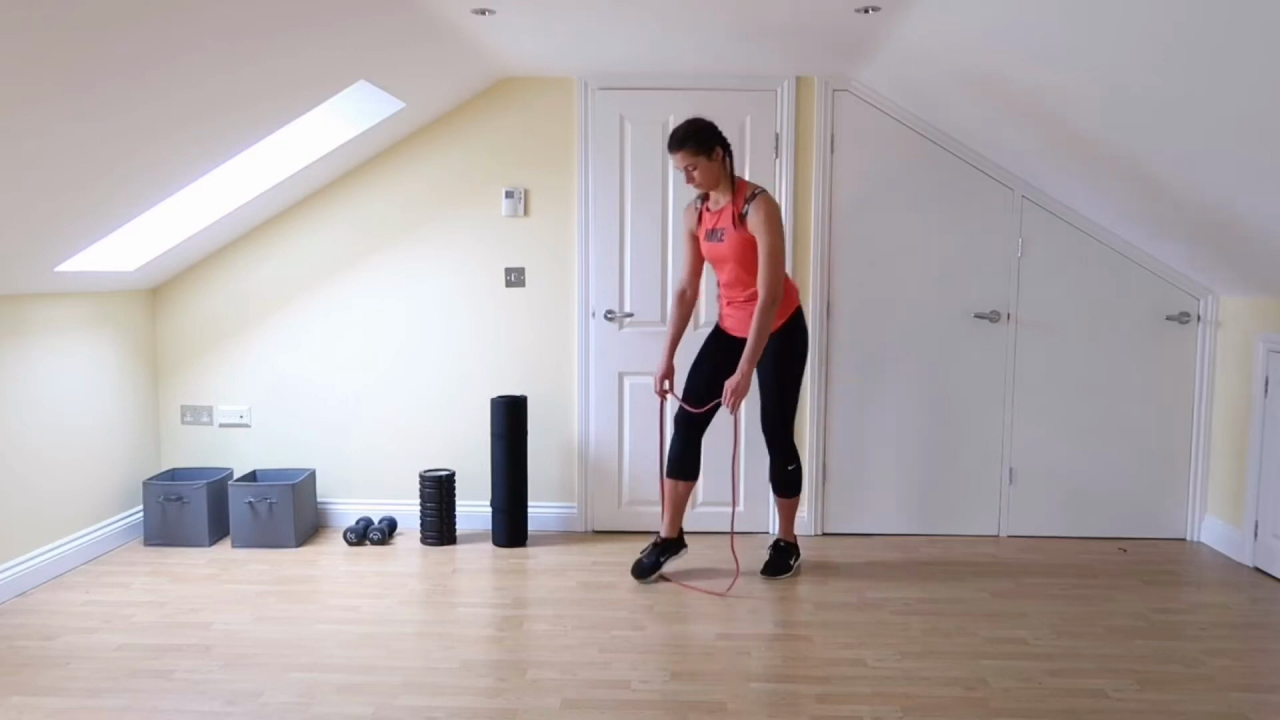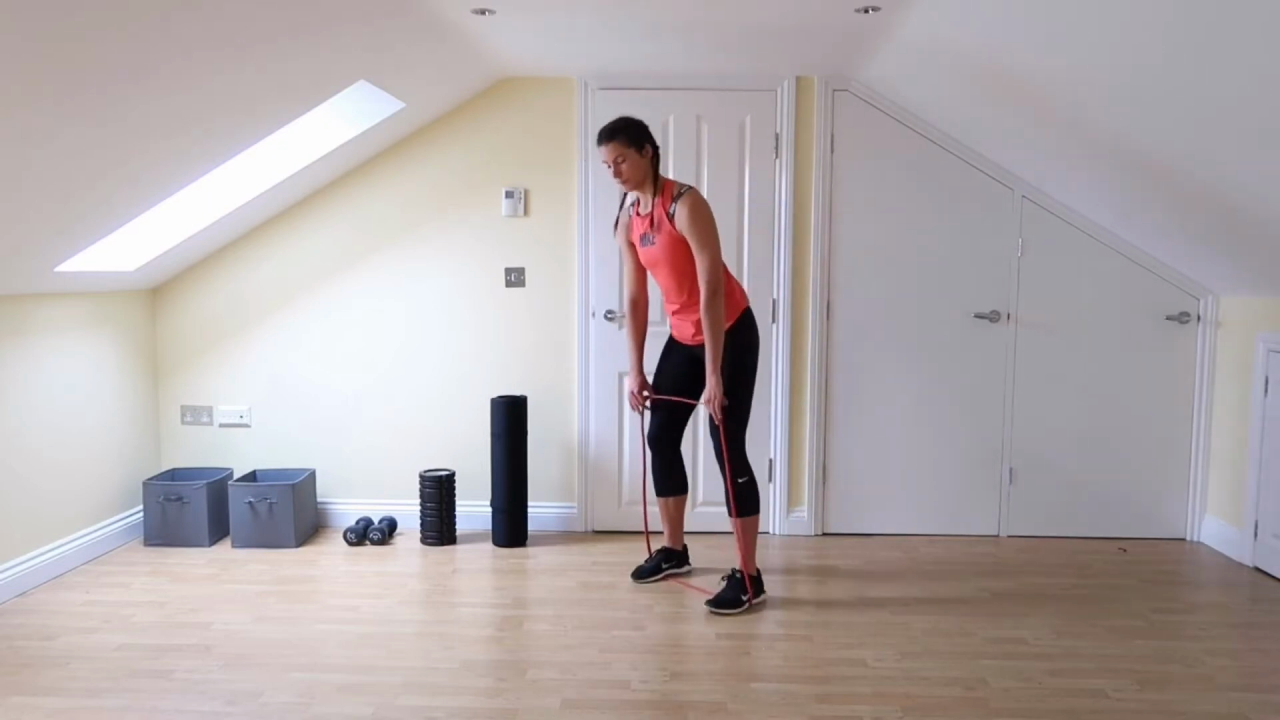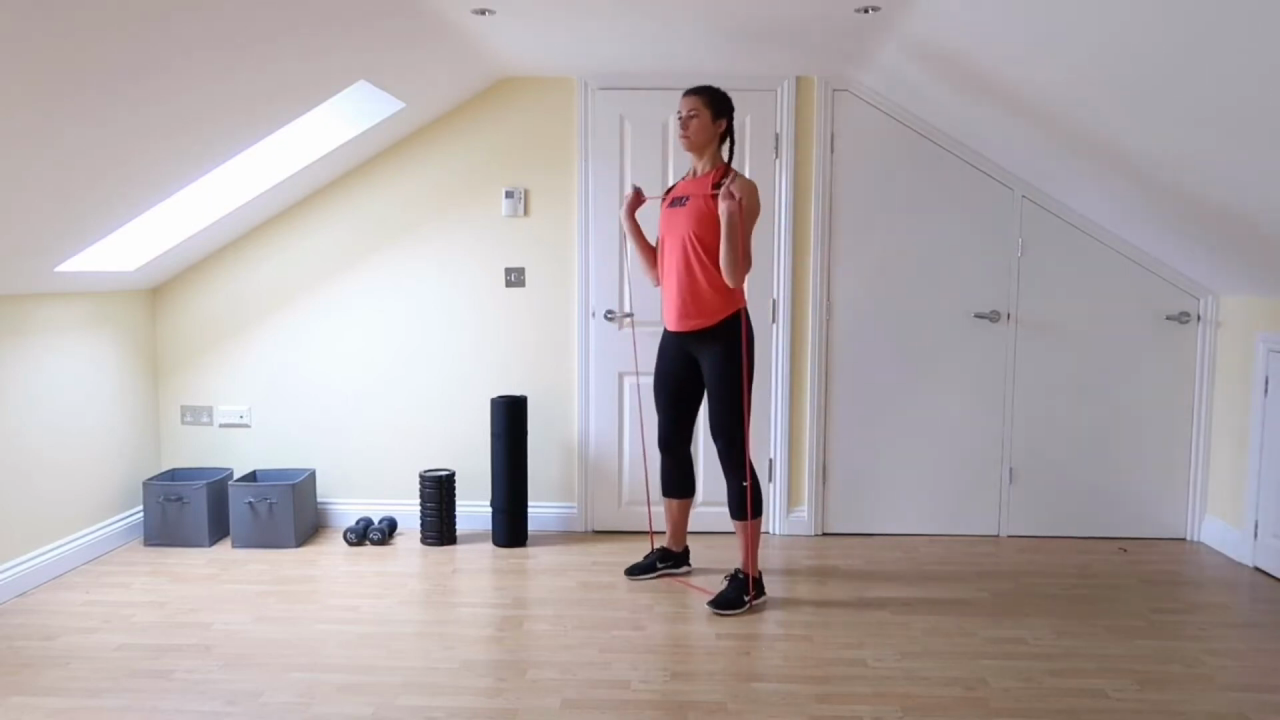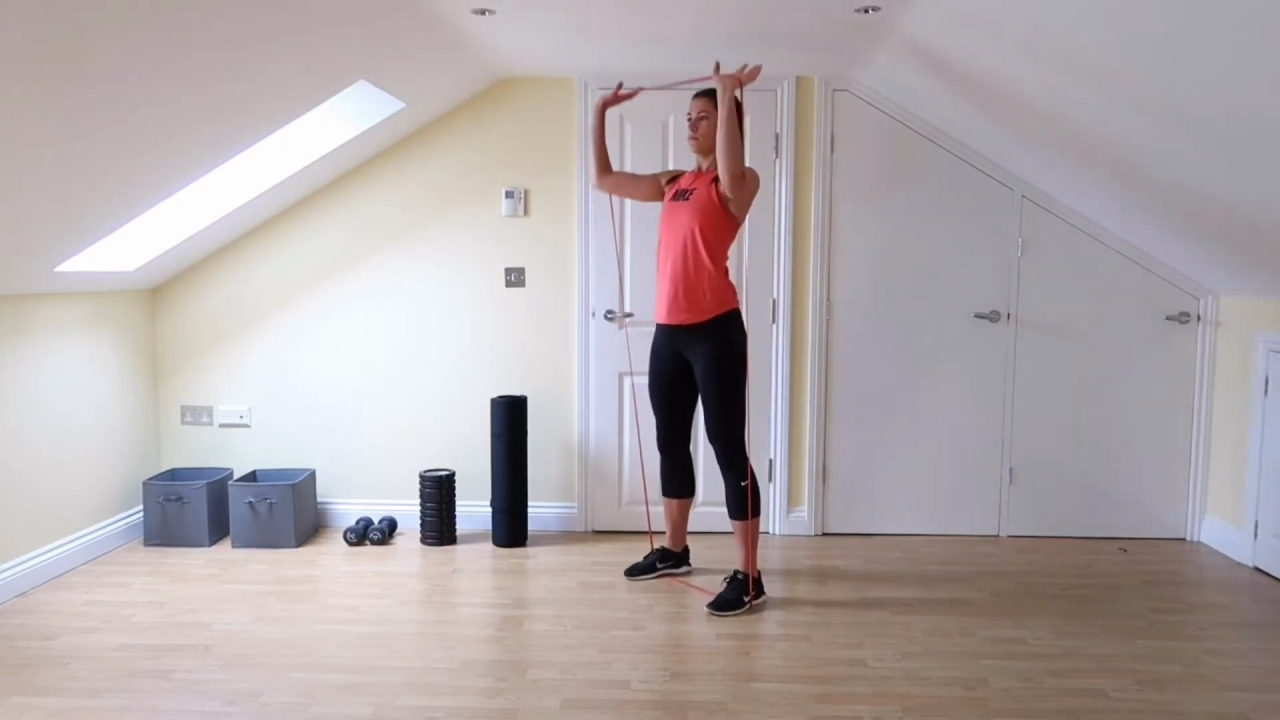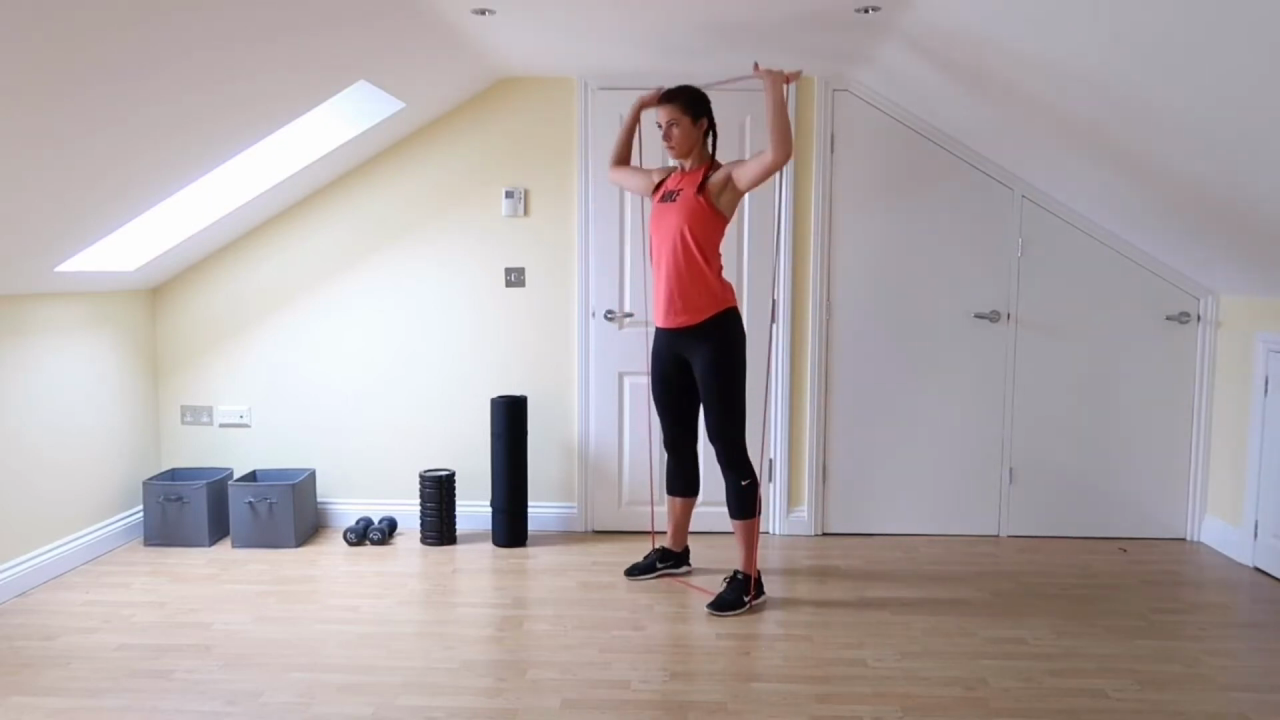
dt=1s
person 1, frame 1
left shoulder: (758, 206)
right shoulder: (696, 212)
left elbow: (770, 293)
right elbow: (686, 289)
left wrist: (745, 371)
right wrist: (667, 357)
left hip: (780, 330)
right hip: (728, 328)
left knee: (776, 434)
right knee: (687, 422)
left ankle: (787, 542)
right ankle: (669, 537)
person 1, frame 2
left shoulder: (686, 205)
right shoulder: (627, 218)
left elbow: (712, 291)
right elbow: (636, 298)
left wrist: (715, 375)
right wrist: (635, 370)
left hip: (730, 332)
right hip: (683, 336)
left knee: (727, 446)
right knee: (661, 437)
left ankle: (748, 576)
right ankle: (673, 550)
person 1, frame 3
left shoulder: (735, 187)
right shoulder: (674, 191)
left elbow: (734, 276)
left wrist: (730, 215)
right wrist: (628, 219)
left hip: (722, 335)
right hip: (676, 336)
left knee: (730, 449)
right knee: (671, 441)
left ankle: (749, 577)
right ankle: (673, 550)
person 1, frame 4
left shoulder: (738, 184)
right shoulder: (671, 183)
left elbow: (732, 170)
right elbow: (603, 180)
left wrist: (728, 95)
right wrist: (601, 113)
left hip: (715, 330)
right hip: (669, 330)
left knee: (728, 447)
right knee: (671, 441)
left ankle: (748, 577)
right ankle: (674, 549)
person 1, frame 5
left shoulder: (723, 178)
right shoulder: (662, 180)
left elbow: (778, 155)
right elbow: (613, 170)
left wrist: (773, 89)
right wrist: (636, 111)
left hip: (714, 330)
right hip: (668, 333)
left knee: (728, 448)
right knee: (677, 443)
left ankle: (748, 577)
right ankle: (674, 549)
